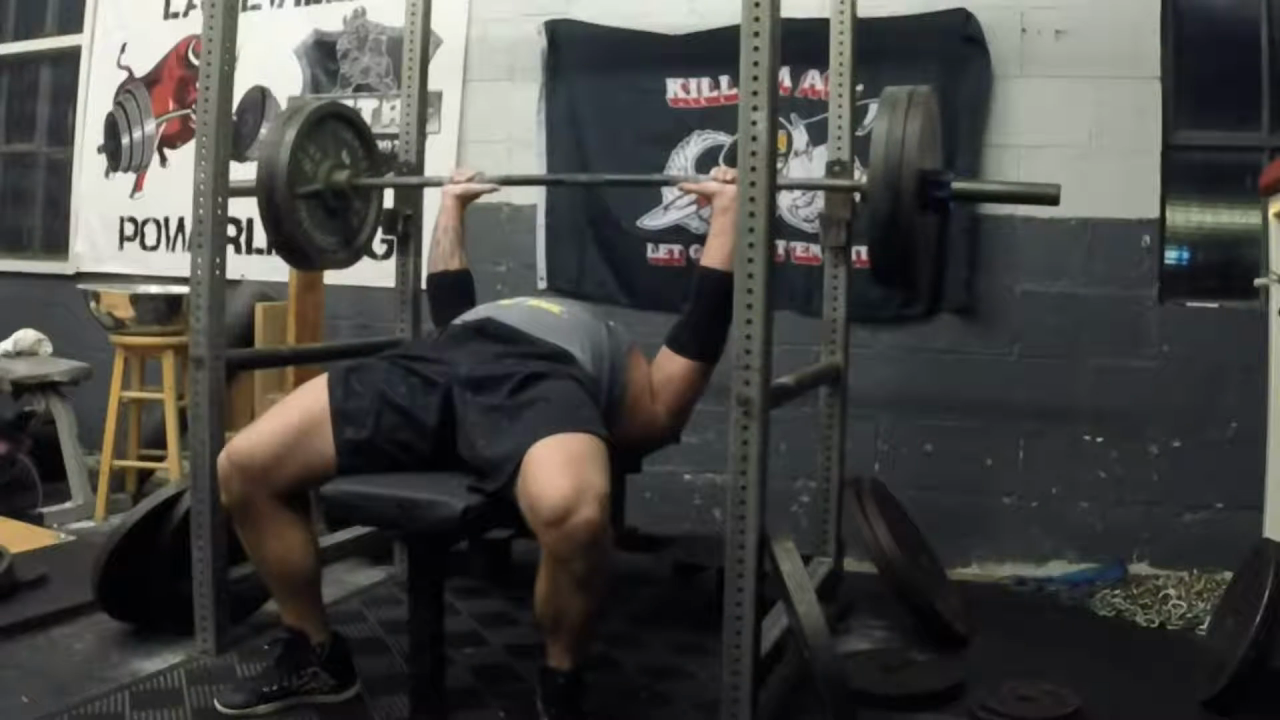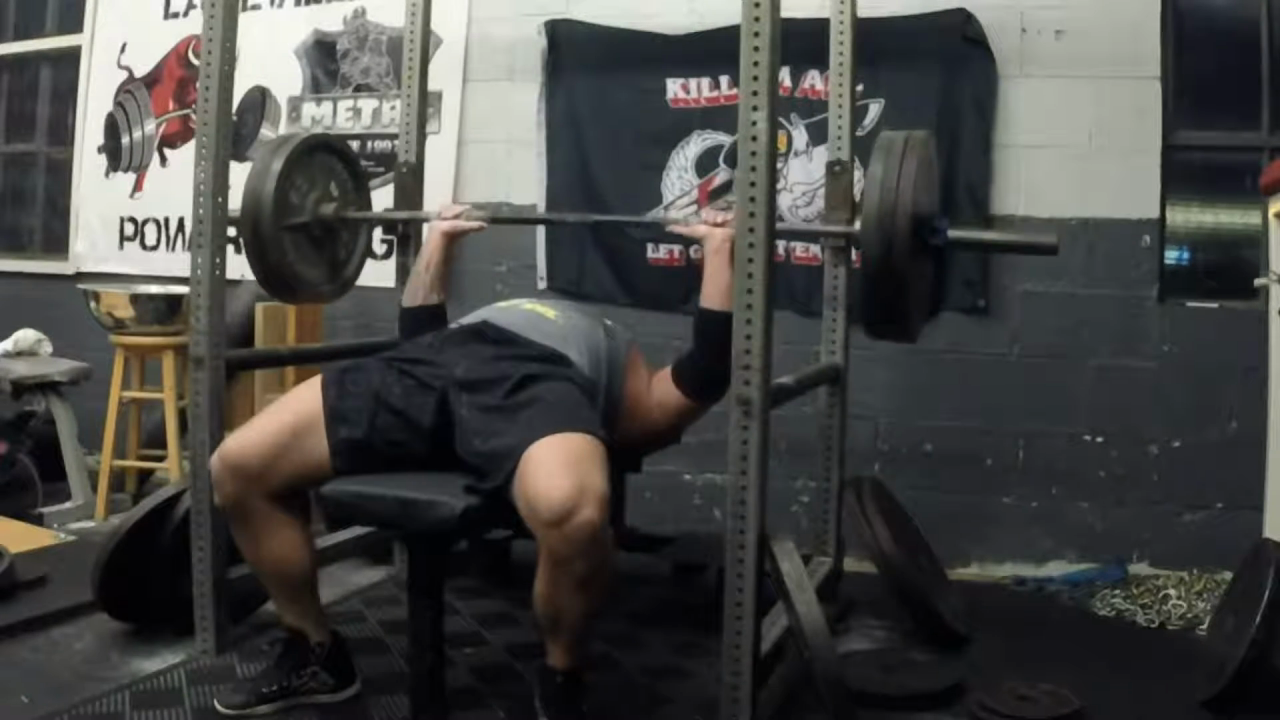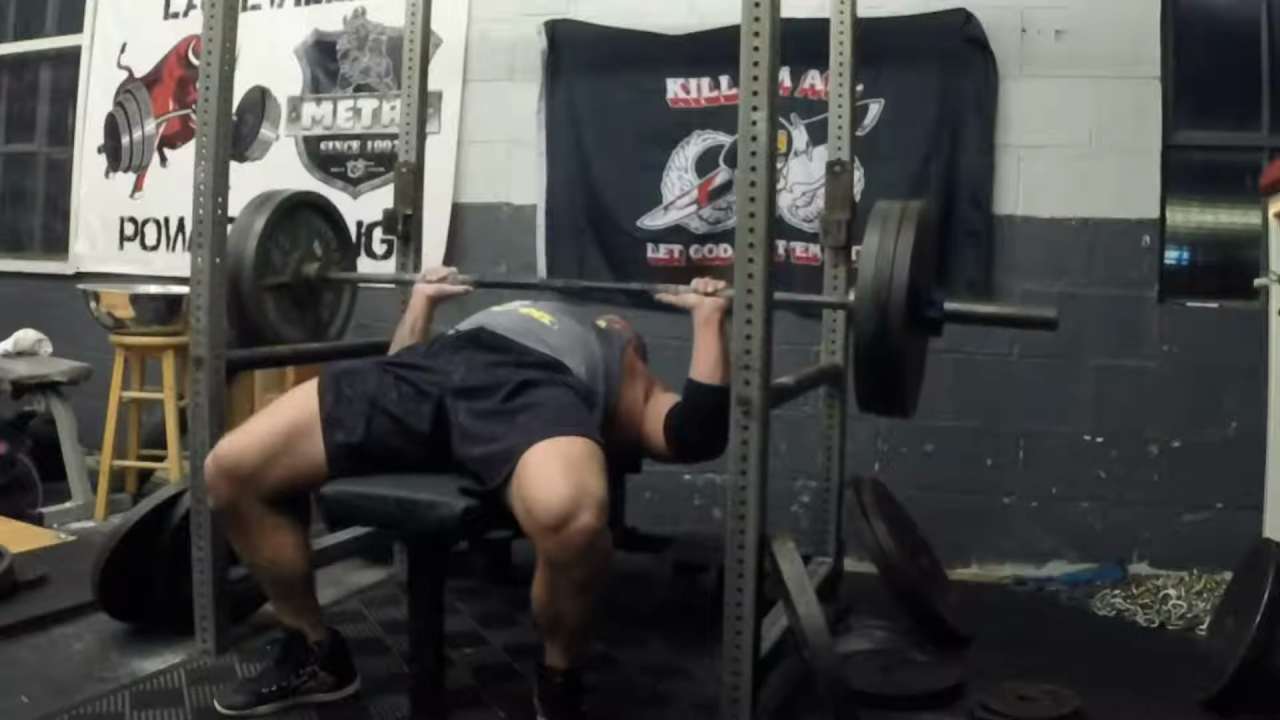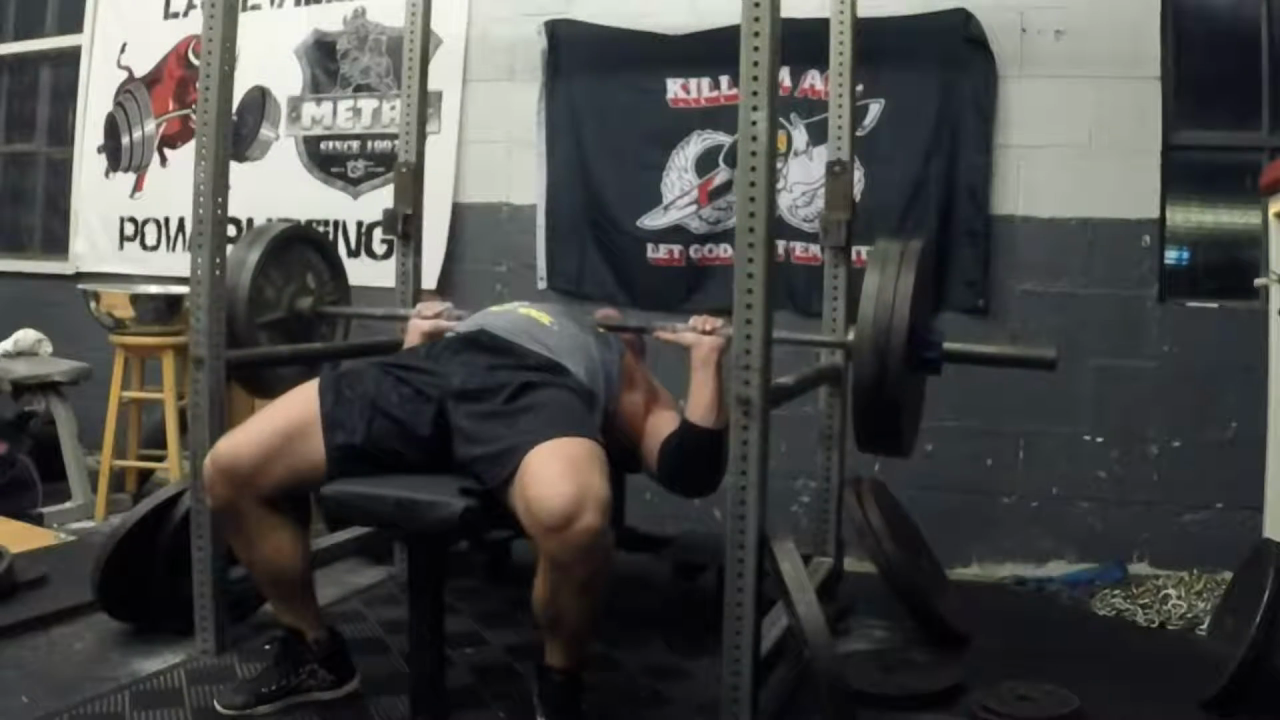
dt=0.7s
person 1, frame 1
left shoulder: (646, 399)
left elbow: (704, 325)
right elbow: (449, 301)
left wrist: (725, 209)
right wrist: (452, 205)
left knee: (574, 513)
right knee: (243, 467)
right ankle: (314, 655)
person 1, frame 2
left shoulder: (640, 398)
left elbow: (708, 372)
right elbow: (420, 330)
left wrist: (719, 248)
right wrist: (438, 239)
left knee: (573, 512)
right knee: (237, 467)
right ankle: (314, 654)
person 1, frame 3
left shoulder: (637, 389)
left elbow: (698, 434)
right elbow: (403, 364)
left wrist: (707, 318)
right wrist: (422, 299)
left knee: (571, 517)
right knee: (231, 469)
right ankle: (314, 654)
person 1, frame 4
left shoulder: (637, 391)
left elbow: (692, 469)
left wrist: (705, 355)
right wrist: (417, 332)
left knee: (575, 518)
right knee: (230, 471)
right ankle: (312, 653)
